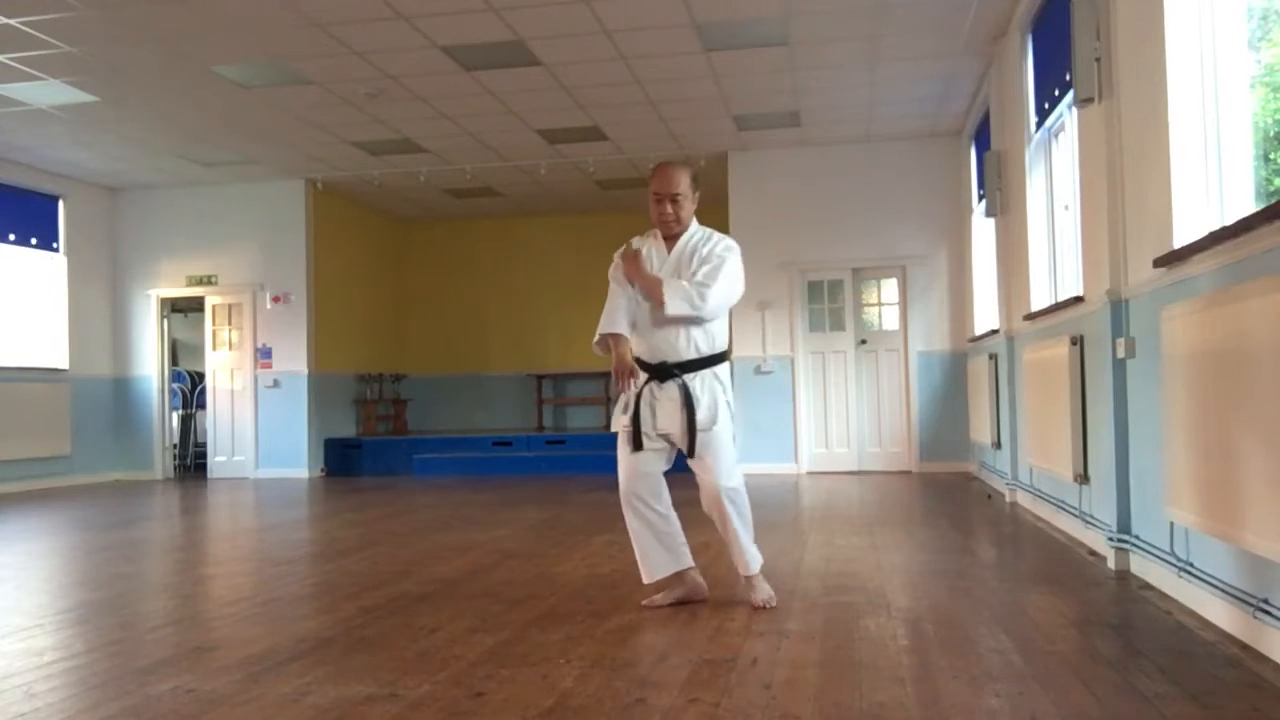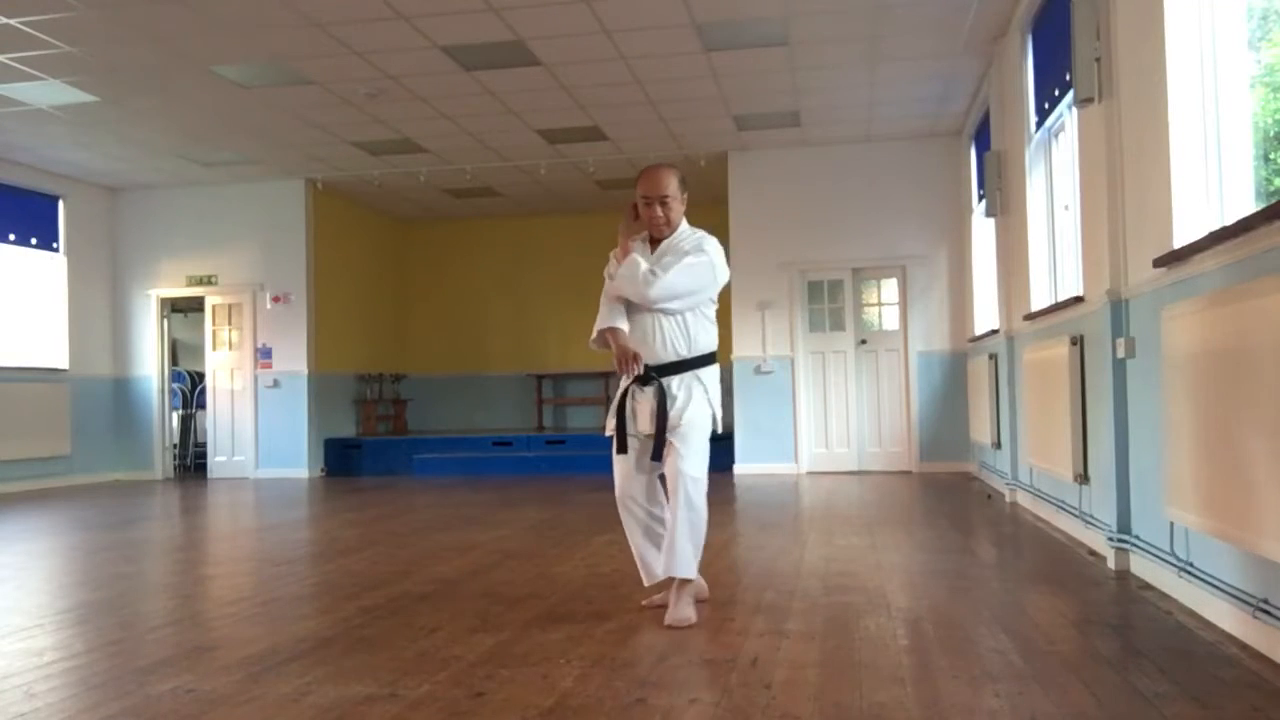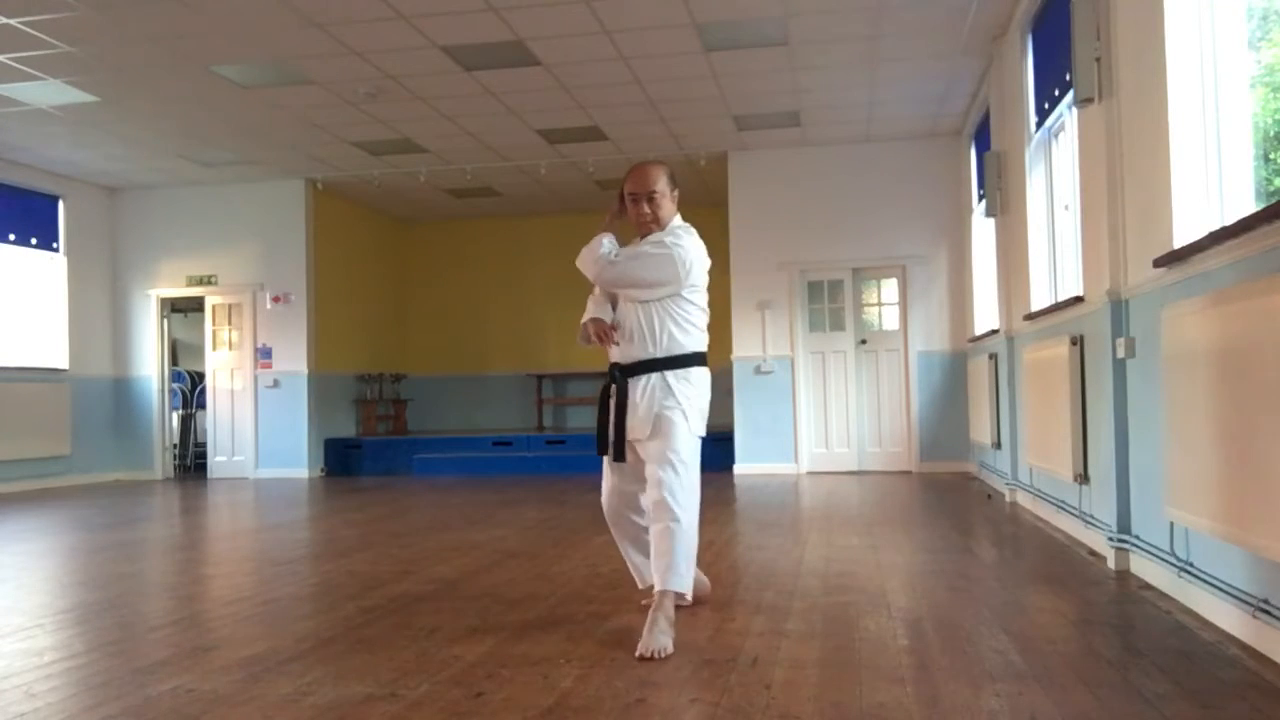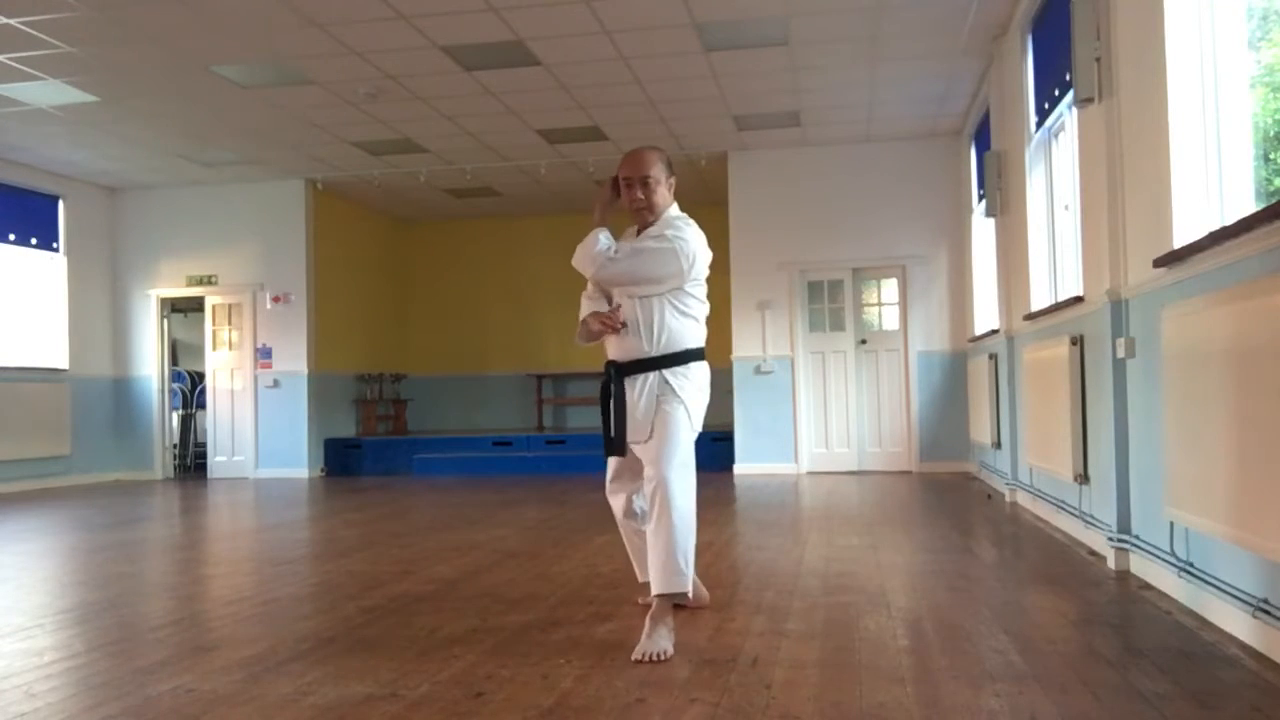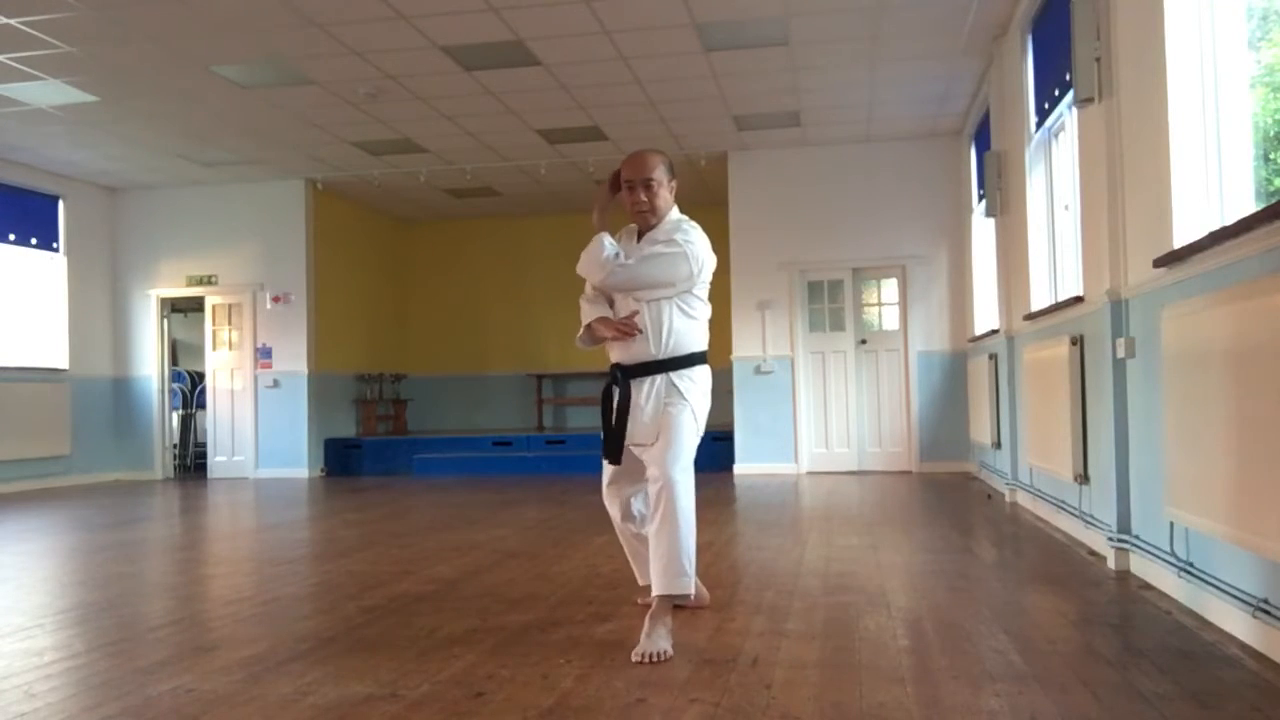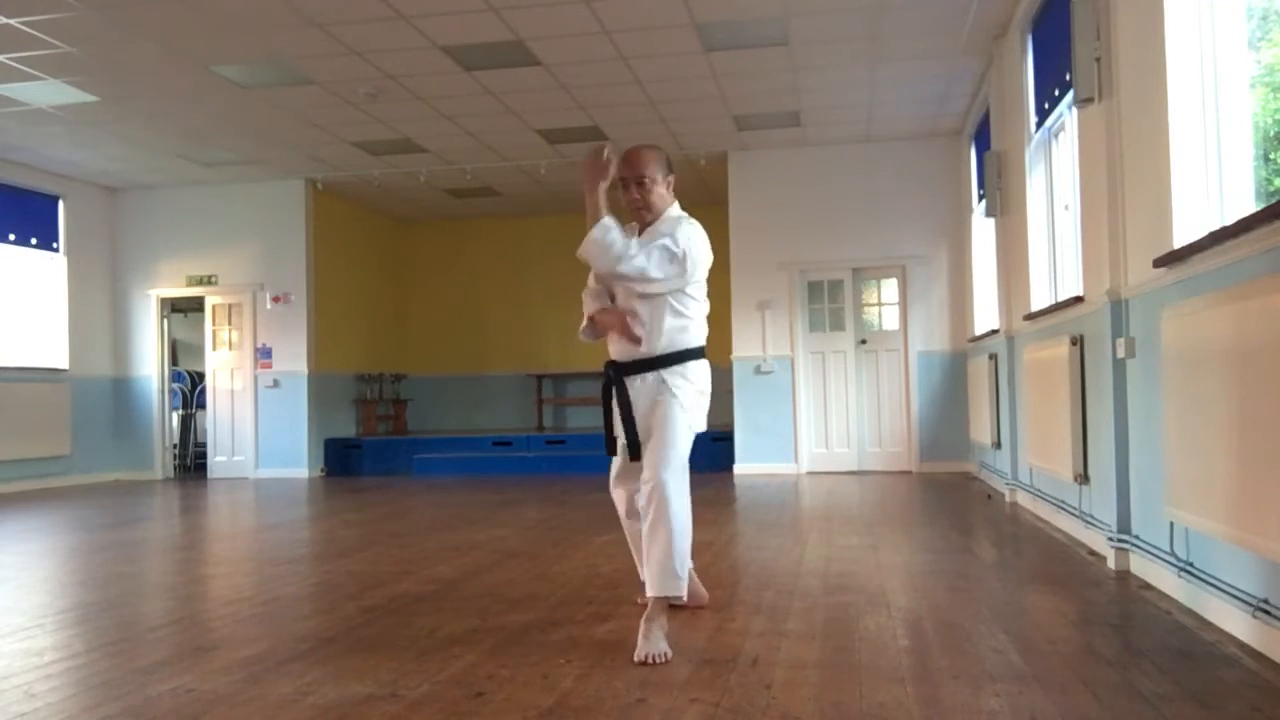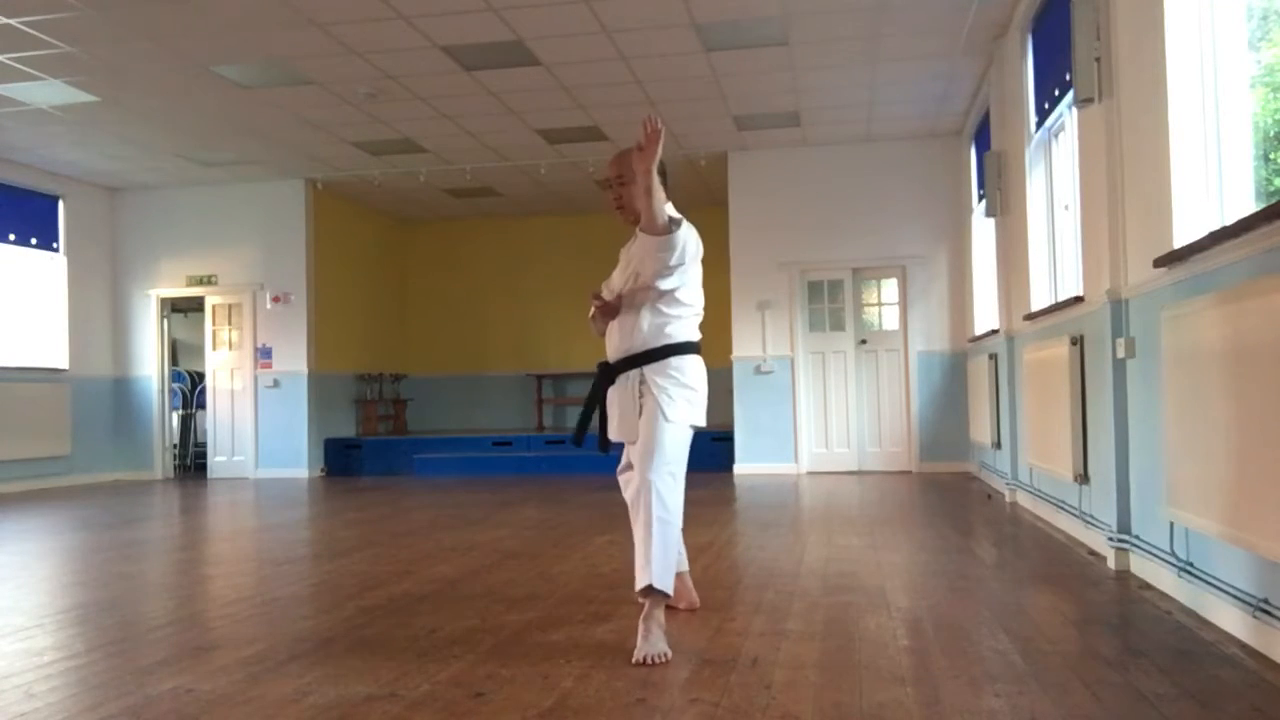
dt=0.4s
person 1, frame 1
left shoulder: (720, 249)
right shoulder: (632, 254)
left elbow: (700, 301)
right elbow: (618, 309)
left wrist: (643, 278)
right wrist: (620, 352)
left hip: (700, 384)
right hip: (645, 387)
left knee: (721, 482)
right knee: (636, 485)
left ankle: (752, 573)
right ankle: (684, 577)
person 1, frame 2
left shoulder: (703, 250)
right shoulder: (628, 255)
left elbow: (649, 289)
right elbow: (612, 306)
left wrist: (625, 245)
right wrist: (618, 341)
left hip: (688, 385)
right hip: (637, 386)
left knee: (684, 477)
right knee: (632, 489)
left ankle: (682, 586)
right ankle: (686, 579)
person 1, frame 3
left shoulder: (680, 248)
right shoulder: (635, 250)
left elbow: (599, 269)
right elbow: (603, 296)
left wrist: (608, 226)
right wrist: (595, 323)
left hip: (673, 386)
right hip: (628, 388)
left knee: (669, 491)
right knee: (620, 499)
left ankle: (663, 608)
right ankle: (685, 578)
person 1, frame 4
left shoulder: (680, 239)
right shoulder: (632, 239)
left elbow: (598, 267)
right elbow: (597, 292)
left wrist: (599, 215)
right wrist: (594, 319)
left hip: (672, 381)
right hip: (629, 384)
left knee: (666, 483)
right knee: (626, 493)
left ankle: (662, 611)
right ankle: (681, 585)
person 1, frame 5
left shoulder: (687, 242)
right shoulder: (626, 241)
left elbow: (604, 274)
right elbow: (594, 297)
left wrist: (599, 216)
right wrist: (601, 324)
left hip: (675, 384)
right hip: (629, 386)
left knee: (669, 481)
right knee: (622, 492)
left ankle: (662, 611)
right ankle: (681, 585)
person 1, frame 6
left shoulder: (684, 236)
right shoulder: (628, 237)
left elbow: (612, 261)
right elbow: (597, 292)
left wrist: (593, 193)
right wrist: (605, 317)
left hip: (673, 379)
right hip: (631, 383)
left knee: (662, 481)
right knee: (628, 487)
left ankle: (657, 612)
right ankle: (680, 581)
person 1, frame 7
left shoulder: (675, 235)
right shoulder: (635, 246)
left elbow: (662, 251)
right elbow: (614, 305)
left wrist: (649, 174)
right wrist: (601, 310)
left hip: (668, 376)
right hip: (637, 380)
left knee: (654, 480)
right knee: (638, 482)
left ankle: (653, 612)
right ankle: (676, 583)
